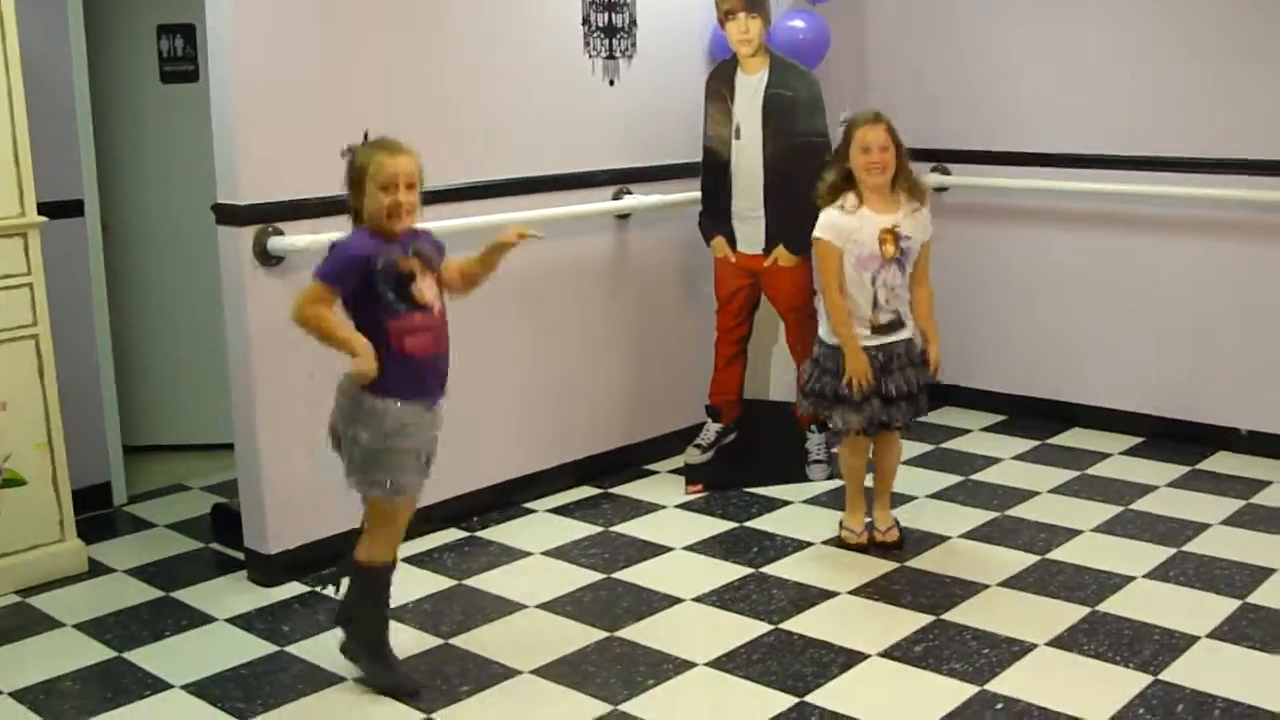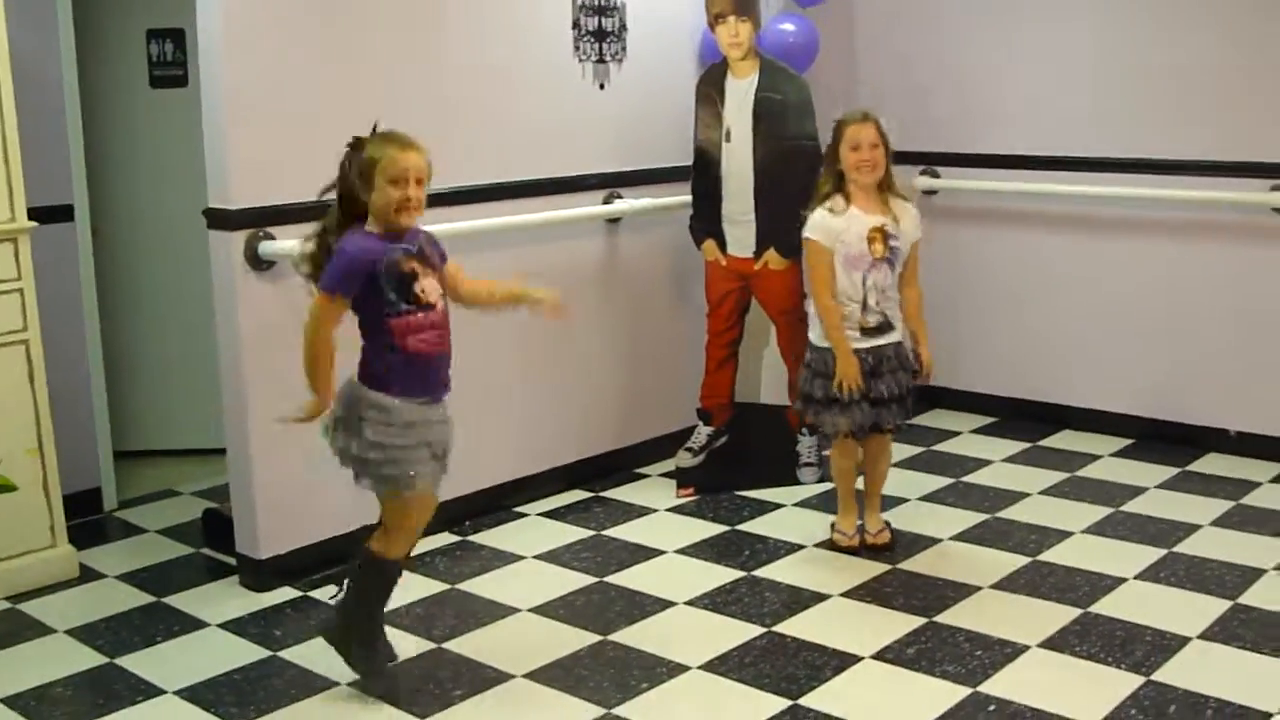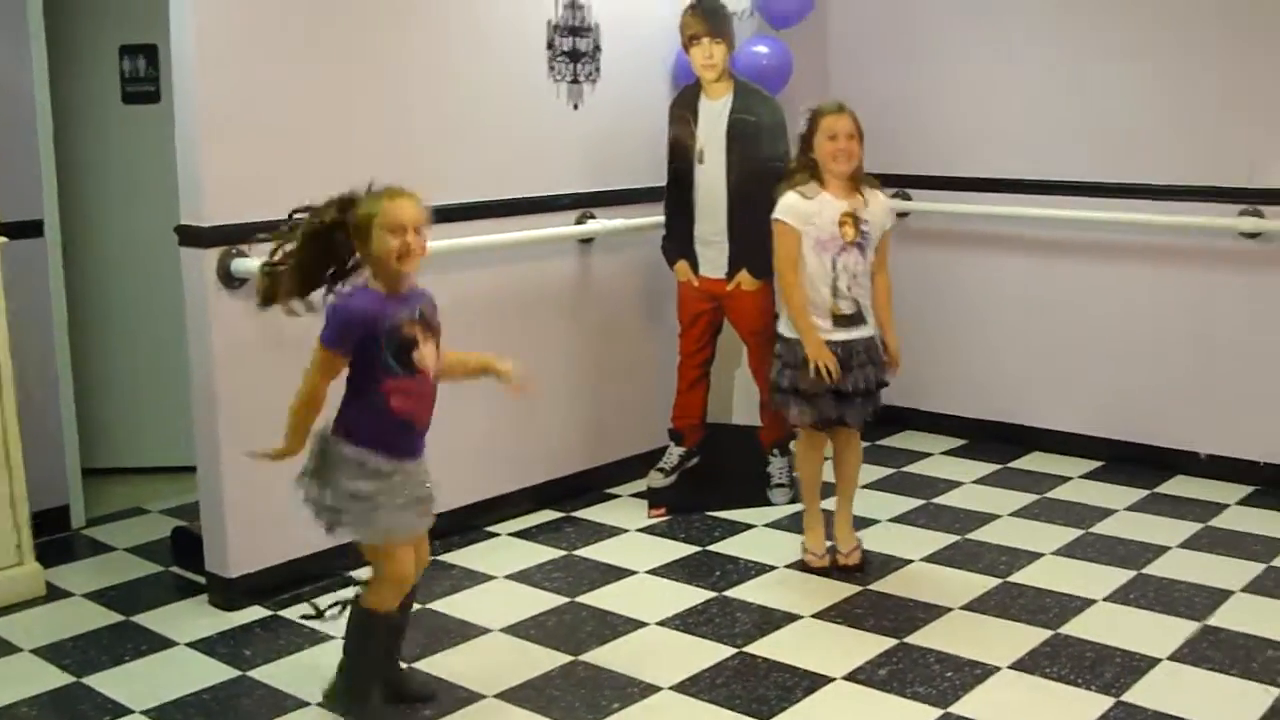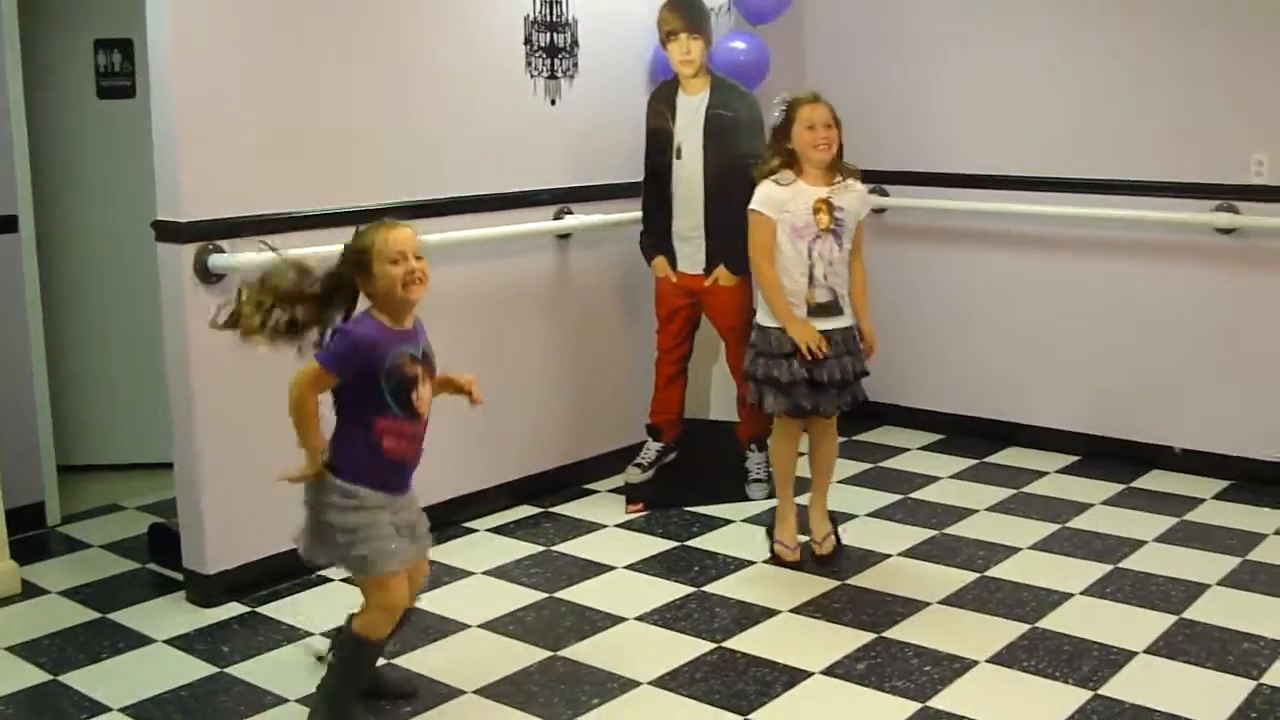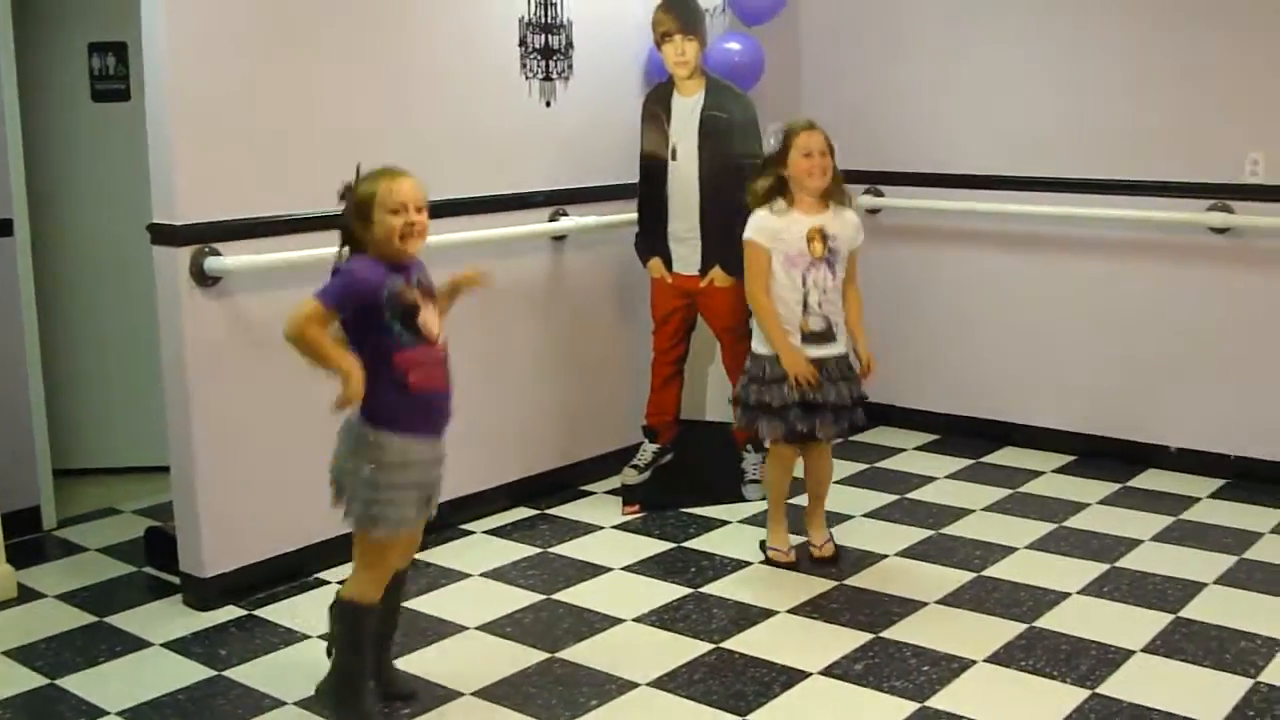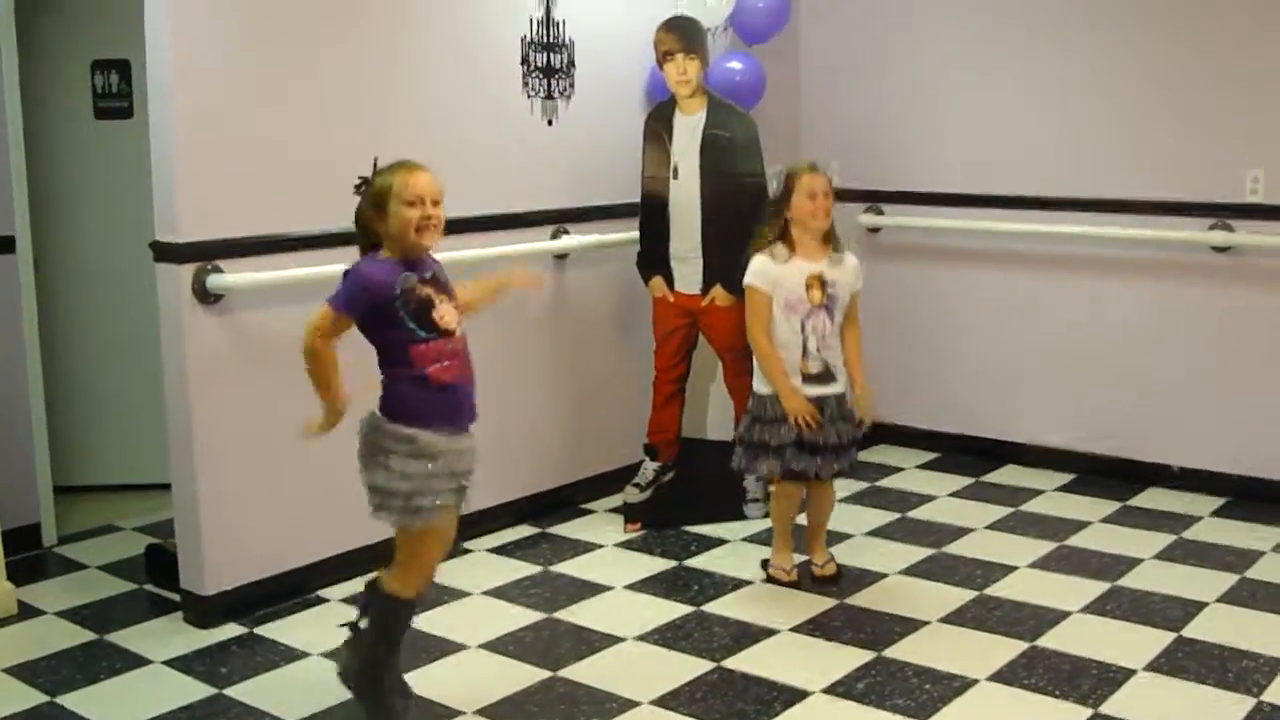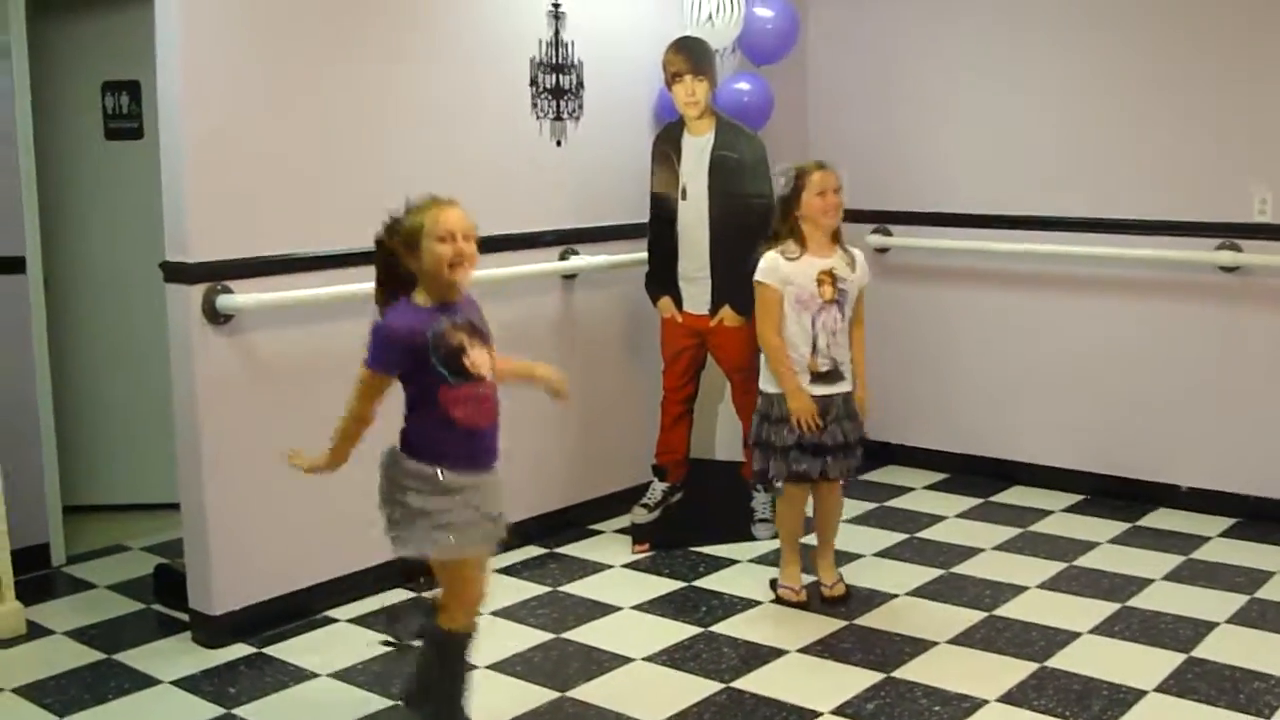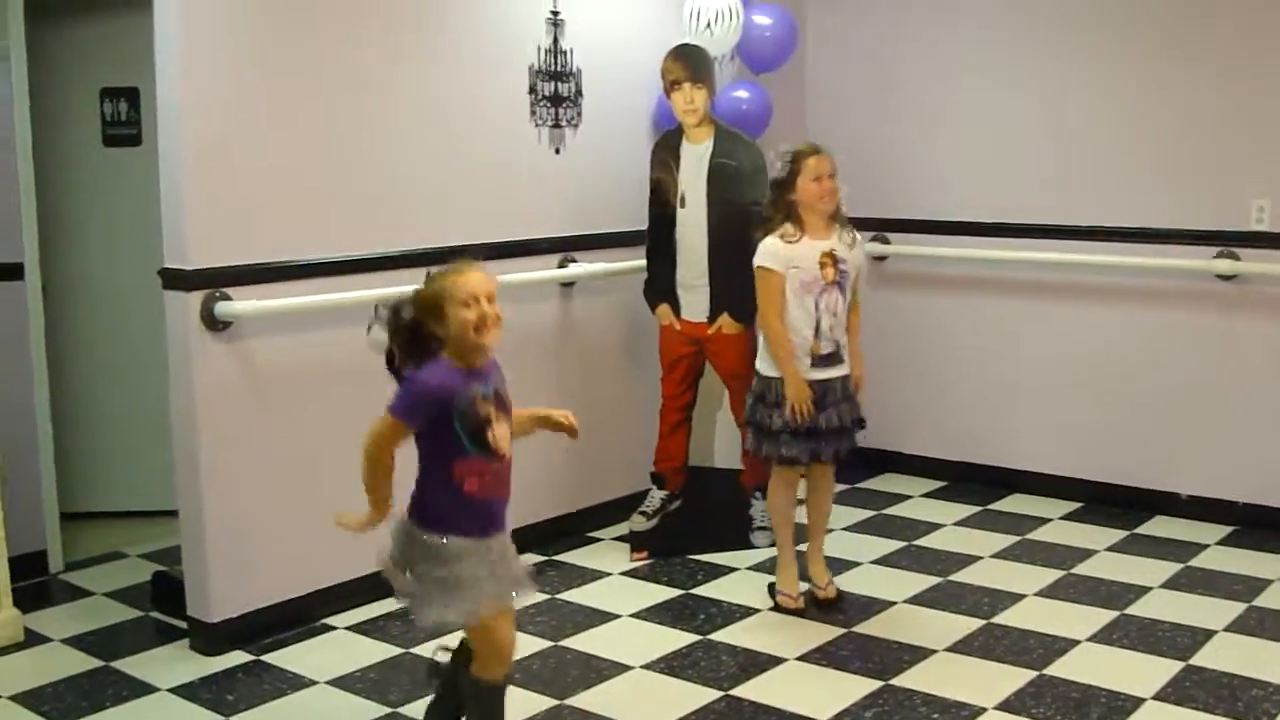
dt=0.1s
person 1, frame 1
left shoulder: (423, 242)
right shoulder: (353, 251)
left elbow: (457, 280)
right elbow: (305, 309)
left wrist: (497, 249)
right wrist: (355, 345)
left hip: (420, 407)
right hip: (382, 410)
left knee: (391, 522)
right knee: (386, 529)
left ankle: (358, 615)
right ankle: (369, 640)
person 1, frame 2
left shoulder: (423, 243)
right shoulder: (356, 252)
left elbow: (466, 291)
right elbow: (319, 324)
left wrist: (525, 294)
right wrist: (323, 393)
left hip: (426, 403)
right hip: (387, 405)
left knee: (415, 514)
right knee: (407, 521)
left ankle: (360, 620)
right ankle: (354, 627)
person 1, frame 3
left shoulder: (416, 299)
right shoulder: (359, 308)
right elbow: (318, 376)
left wrist: (490, 364)
right wrist: (294, 439)
left hip: (405, 456)
right hip: (367, 463)
left knee: (408, 571)
right knee: (397, 572)
left ankle: (378, 666)
person 1, frame 4
left shoulder: (413, 329)
right shoulder: (363, 336)
right elbow: (302, 390)
left wrist: (449, 382)
right wrist: (316, 455)
left hip: (391, 488)
right hip: (355, 493)
left knee: (413, 584)
right knee: (389, 599)
left ankle: (355, 673)
person 1, frame 5
left shoulder: (411, 268)
right shoulder: (358, 276)
right elbow: (300, 327)
left wrist: (453, 288)
right wrist: (349, 371)
left hip: (421, 440)
right hip: (383, 443)
left knee: (400, 558)
right knee: (375, 568)
left ankle: (374, 661)
person 1, frame 6
left shoulder: (427, 265)
right shoulder: (372, 277)
right elbow: (316, 339)
left wrist: (500, 283)
right wrist: (333, 402)
left hip: (449, 434)
right hip: (409, 436)
left knee: (432, 553)
right knee: (418, 561)
left ankle: (372, 655)
right ankle: (369, 668)
person 1, frame 7
left shoulder: (466, 306)
right shoulder: (405, 322)
right elbow: (365, 398)
left wrist: (530, 371)
right wrist: (333, 457)
left hip: (474, 473)
right hip: (432, 476)
left knee: (462, 592)
right knee: (464, 595)
person 1, frame 8
left shoulder: (488, 369)
right shoulder: (434, 383)
right elbow: (378, 444)
left wrist: (540, 417)
right wrist: (379, 509)
left hip: (485, 534)
right hip: (445, 539)
left knee: (491, 637)
right knee: (497, 646)
person 2, frame 1
left shoulder: (798, 83)
right shoulder: (719, 82)
left elbow: (816, 166)
right elbow: (711, 160)
left wrist: (797, 239)
right wrist: (712, 229)
left hip: (782, 243)
right hip: (732, 242)
left knee: (803, 339)
right knee: (729, 336)
left ankle: (815, 428)
right ankle: (721, 420)
person 2, frame 2
left shoulder: (788, 87)
right shoulder: (709, 85)
left elbow: (807, 170)
right elbow: (701, 163)
left wrist: (788, 243)
right wrist: (703, 232)
left hip: (773, 247)
right hip: (722, 245)
left knee: (794, 342)
right knee: (720, 339)
left ankle: (805, 431)
right ankle: (712, 423)
person 2, frame 3
left shoulder: (761, 107)
right shoulder: (683, 106)
left elbow: (778, 190)
right elbow: (675, 184)
left wrist: (759, 264)
right wrist: (675, 252)
left hip: (745, 267)
right hip: (694, 266)
left knee: (766, 363)
right knee: (692, 359)
left ankle: (777, 451)
right ankle: (684, 444)
person 2, frame 4
left shoulder: (738, 104)
right shoulder: (660, 102)
left elbow: (755, 186)
right elbow: (652, 179)
left wrist: (737, 260)
right wrist: (653, 248)
left hip: (723, 263)
right hip: (672, 262)
left knee: (743, 359)
right knee: (670, 355)
left ankle: (754, 446)
right ankle: (661, 439)
person 2, frame 5
left shoulder: (733, 105)
right shoulder: (656, 103)
left elbow: (749, 188)
right elbow: (648, 181)
left wrist: (732, 260)
right wrist: (648, 249)
left hip: (718, 264)
right hip: (667, 263)
left knee: (739, 358)
right knee: (665, 356)
left ankle: (750, 448)
right ankle: (657, 440)
person 2, frame 6
left shoulder: (735, 124)
right shoulder: (657, 123)
left elbow: (753, 208)
right elbow: (650, 200)
left wrist: (733, 279)
right wrist: (650, 269)
left hip: (720, 283)
right hip: (669, 282)
left knee: (740, 378)
right knee: (667, 375)
left ankle: (752, 468)
right ankle: (659, 459)
person 2, frame 7
left shoulder: (743, 145)
right shoulder: (665, 144)
left elbow: (761, 229)
right elbow: (658, 222)
left wrist: (742, 301)
right wrist: (658, 290)
left hip: (728, 304)
right hip: (678, 302)
left knee: (749, 399)
right knee: (675, 395)
left ankle: (761, 487)
right ankle: (667, 480)
person 2, frame 8
left shoulder: (741, 153)
right shoulder: (664, 151)
left elbow: (758, 236)
right elbow: (657, 230)
left wrist: (740, 309)
right wrist: (657, 297)
left hip: (727, 311)
right hip: (677, 311)
left knee: (747, 406)
right knee: (674, 403)
left ankle: (758, 494)
right ankle: (666, 487)
person 3, frame 1
left shoulder: (916, 212)
right shoulder: (836, 218)
left elbow: (919, 284)
right elbow: (831, 291)
left wrist: (930, 339)
right wrist: (852, 349)
left hip: (897, 342)
right hip: (847, 344)
left knee: (890, 431)
right knee: (856, 433)
left ankle: (881, 509)
right ankle: (855, 510)
person 3, frame 2
left shoulder: (905, 214)
right shoulder: (826, 218)
left elbow: (909, 285)
right elbow: (821, 292)
left wrist: (921, 341)
right wrist: (842, 352)
left hip: (887, 344)
right hip: (837, 347)
left knee: (880, 434)
right knee: (846, 435)
left ankle: (873, 512)
right ankle: (846, 514)
person 3, frame 3
left shoulder: (876, 204)
right shoulder: (795, 204)
left elbow: (879, 274)
right elbow: (787, 277)
left wrist: (888, 333)
right wrist: (812, 339)
left hip: (858, 338)
right hip: (807, 339)
left knee: (849, 430)
right knee: (812, 429)
left ankle: (844, 521)
right ankle: (814, 523)
person 3, frame 4
left shoulder: (853, 193)
right shoulder: (772, 193)
left elbow: (854, 262)
right elbow: (761, 265)
left wrist: (864, 320)
right wrist: (793, 323)
left hip: (835, 328)
right hip: (783, 329)
left knee: (826, 420)
right knee: (788, 419)
left ankle: (819, 511)
right ankle: (784, 515)
person 3, frame 5
left shoulder: (846, 221)
right shoulder: (766, 221)
left elbow: (850, 287)
right elbow: (756, 293)
left wrist: (861, 343)
right wrist: (786, 351)
left hip: (831, 355)
right hip: (778, 355)
left knee: (820, 444)
right knee: (785, 445)
left ankle: (815, 524)
right ankle: (776, 527)
person 3, frame 6
left shoulder: (846, 265)
right shoulder: (767, 264)
left elbow: (850, 328)
right elbow: (757, 335)
left wrist: (859, 385)
right wrist: (787, 391)
left hip: (829, 393)
right hip: (778, 394)
left knee: (823, 479)
right knee: (790, 482)
left ankle: (817, 547)
right ankle: (781, 550)
person 3, frame 7
left shoulder: (853, 261)
right shoulder: (777, 262)
left elbow: (856, 325)
right elbow: (767, 334)
left wrist: (859, 382)
right wrist: (794, 393)
left hip: (834, 391)
right hip: (787, 394)
left knee: (832, 480)
right knee: (796, 484)
left ankle: (827, 562)
right ankle: (790, 566)
person 3, frame 8
left shoulder: (850, 243)
right shoulder: (776, 247)
left elbow: (851, 307)
right elbow: (770, 319)
left wrist: (855, 362)
right wrist: (791, 377)
left hip: (832, 376)
right hip: (784, 378)
left knee: (823, 466)
right knee: (786, 468)
left ankle: (816, 557)
right ankle: (786, 569)
